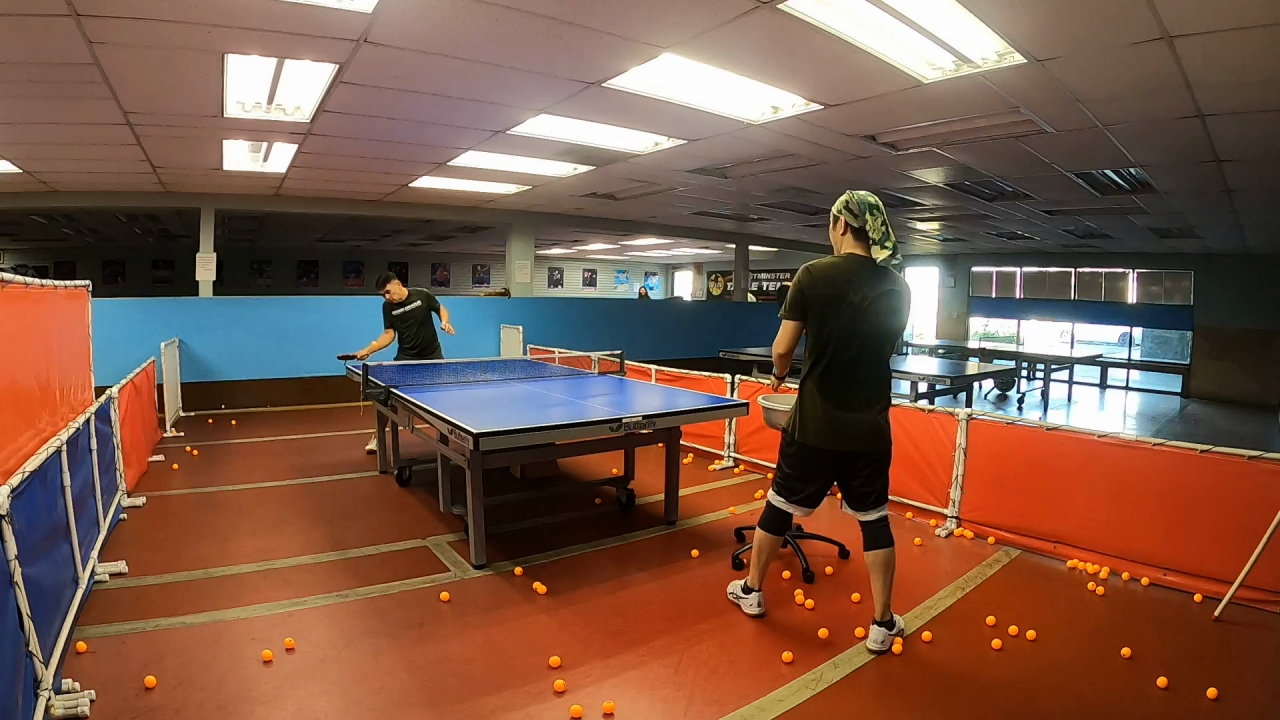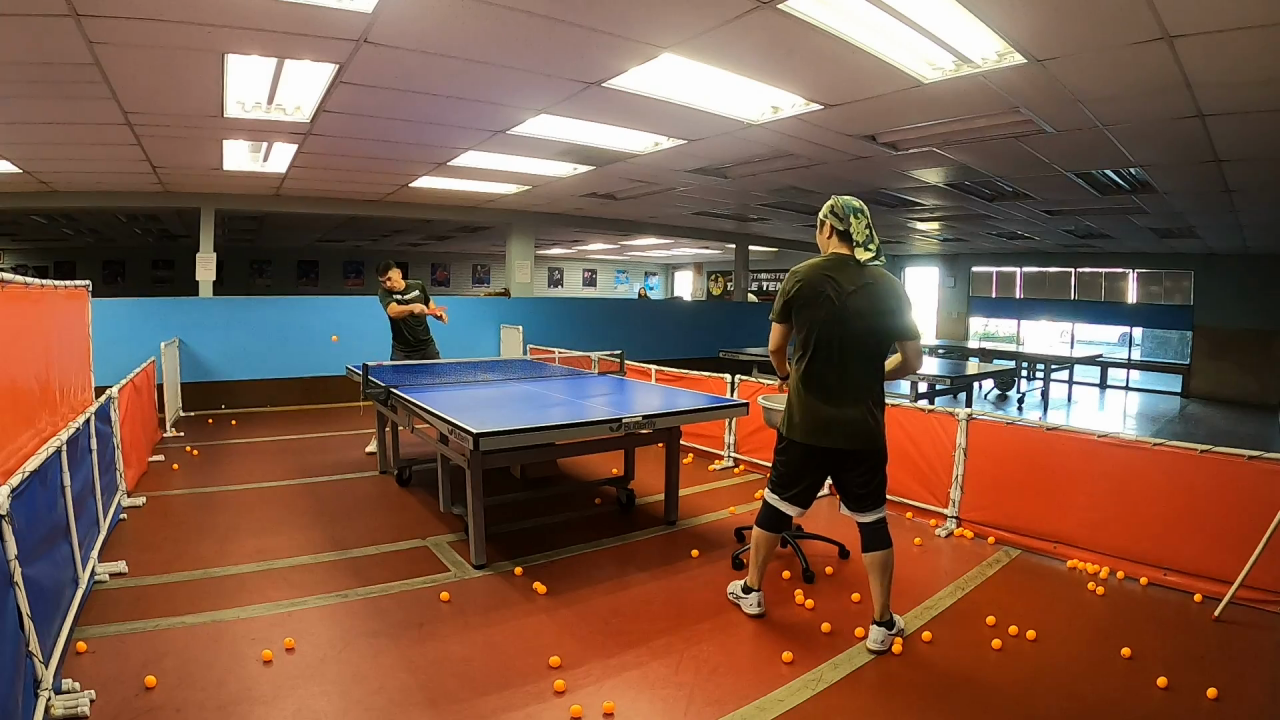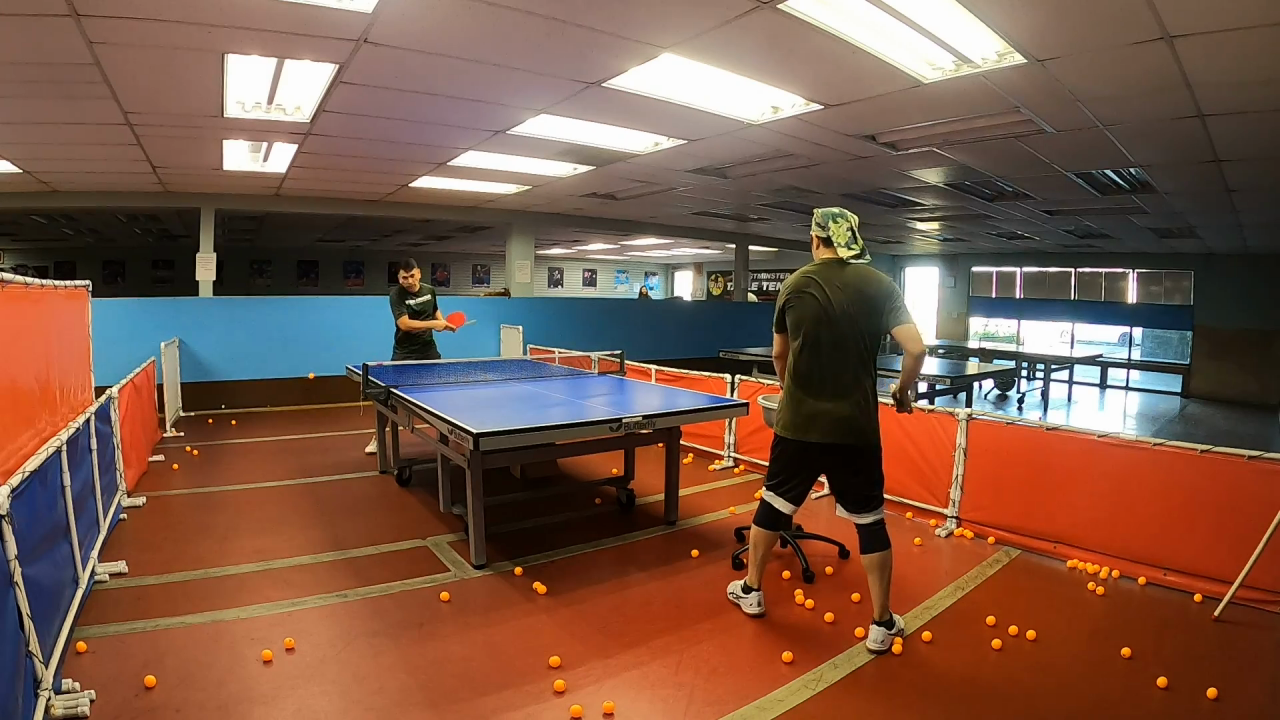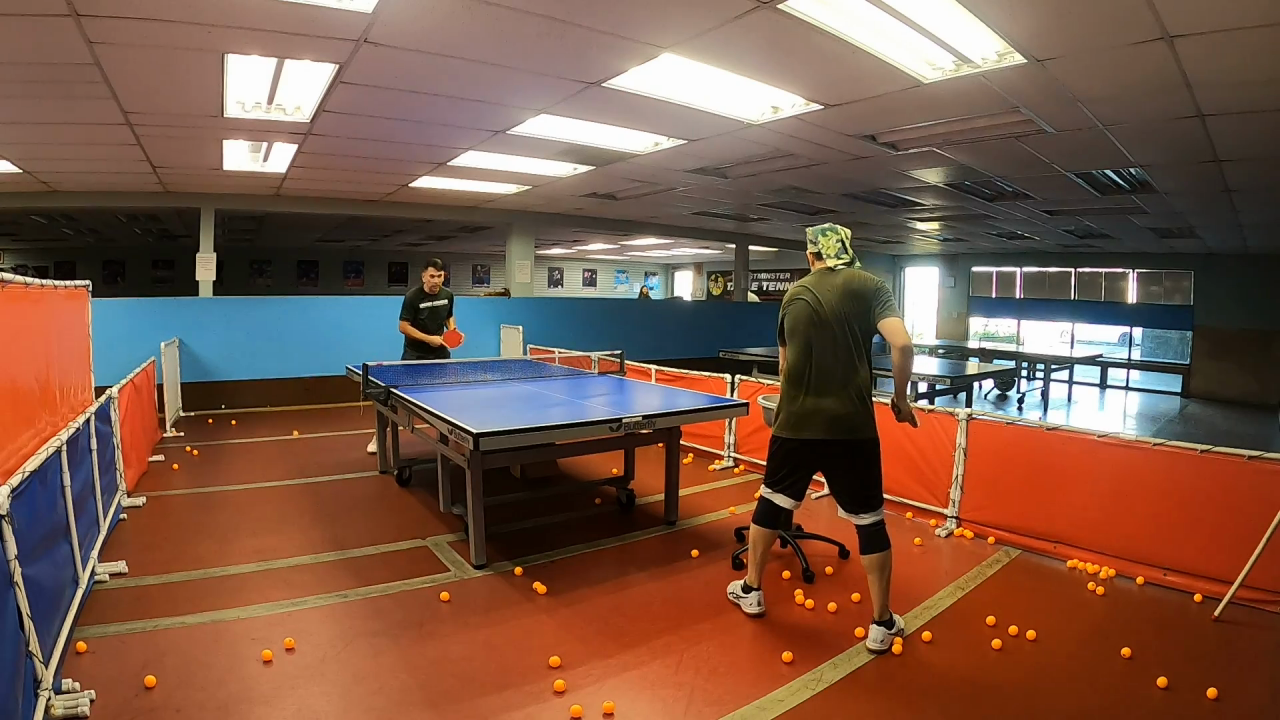
dt=0.2s
person 1, frame 1
left shoulder: (814, 275)
right shoulder: (897, 288)
left elbow: (782, 349)
left wrist: (780, 373)
left hip: (814, 425)
right hip: (870, 429)
left knee: (780, 506)
right knee: (874, 520)
left ankle: (752, 590)
right ankle: (882, 624)
person 1, frame 2
left shoulder: (801, 277)
right shoulder: (888, 287)
left elbow: (775, 347)
right elbow: (912, 359)
left wrist: (786, 375)
left hip: (806, 423)
right hip: (863, 428)
left knee: (777, 505)
right knee: (872, 521)
left ankle: (751, 590)
right ankle: (882, 624)
person 1, frame 3
left shoulder: (795, 284)
right shoulder: (879, 284)
right elbow: (915, 350)
right wrist: (904, 391)
left hip: (798, 421)
right hip: (855, 425)
left knee: (774, 503)
right knee: (870, 520)
left ankle: (750, 589)
right ankle: (882, 624)
person 1, frame 4
left shoulder: (795, 294)
right shoulder: (869, 286)
right elbow: (902, 345)
right wrist: (901, 398)
left hip: (794, 420)
right hip: (851, 423)
left knee: (773, 501)
right knee: (870, 520)
left ankle: (751, 589)
right ankle: (881, 624)
person 2, frame 1
left shoulder: (423, 295)
right shoulder: (388, 306)
left elbow: (441, 309)
right elbow: (389, 336)
left wrist: (445, 322)
right wrist: (369, 350)
left hip: (431, 355)
right hip: (406, 357)
right ankle: (378, 438)
person 2, frame 2
left shoulder: (418, 286)
right shoulder: (384, 293)
right elbow: (394, 311)
left wrist: (437, 312)
right wrist: (413, 308)
left hip: (427, 349)
right hip: (402, 352)
right ankle: (379, 439)
person 2, frame 3
left shoulder: (429, 291)
right shoulder: (396, 295)
right elbow: (403, 324)
left wrist: (444, 323)
right wrist: (432, 324)
left hip: (429, 351)
right hip: (404, 354)
right ankle: (379, 438)
person 2, frame 4
left shoulder: (447, 295)
right shoulder: (413, 297)
right elbow: (403, 327)
left wrist: (453, 331)
right wrist: (429, 339)
left hip: (438, 354)
right hip: (414, 355)
right ankle: (380, 437)
